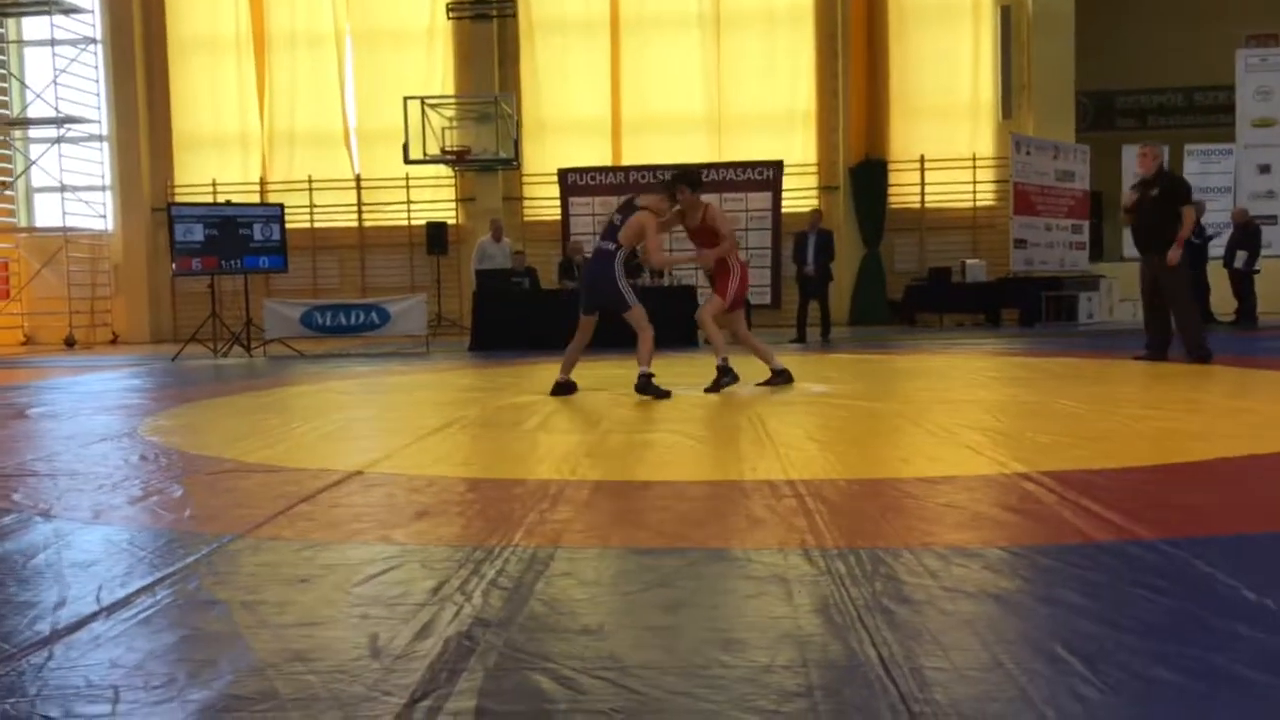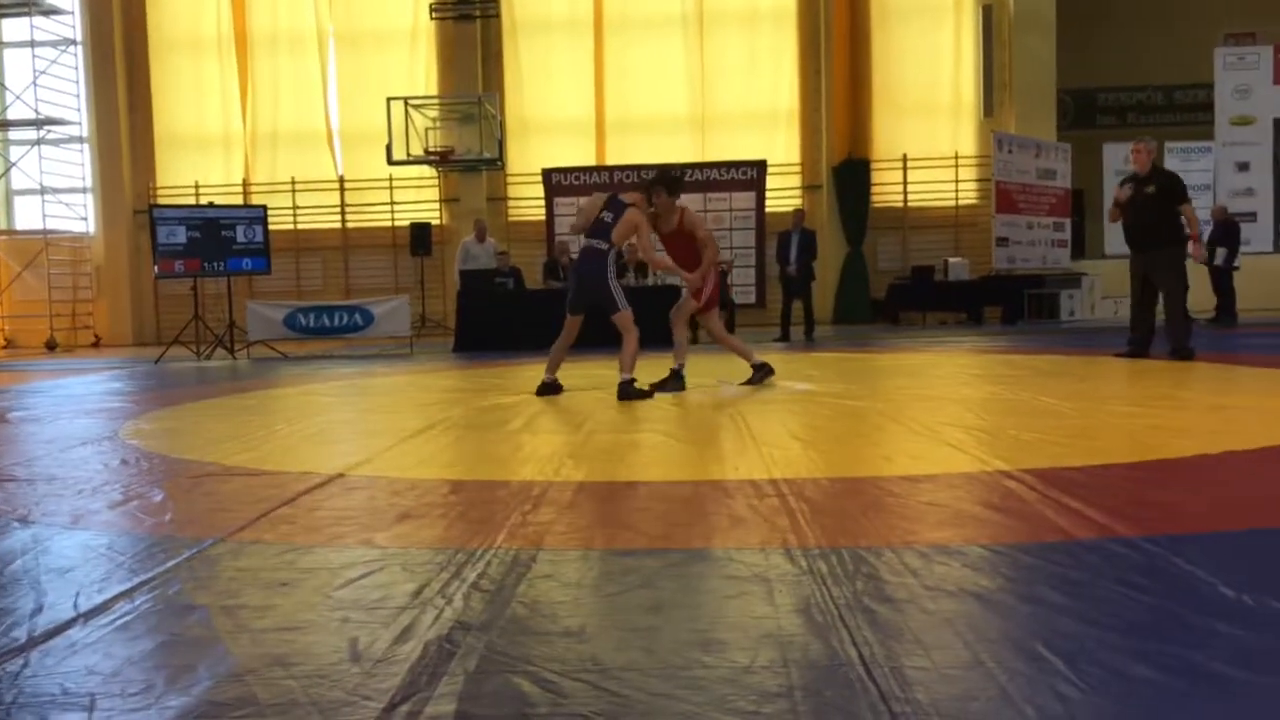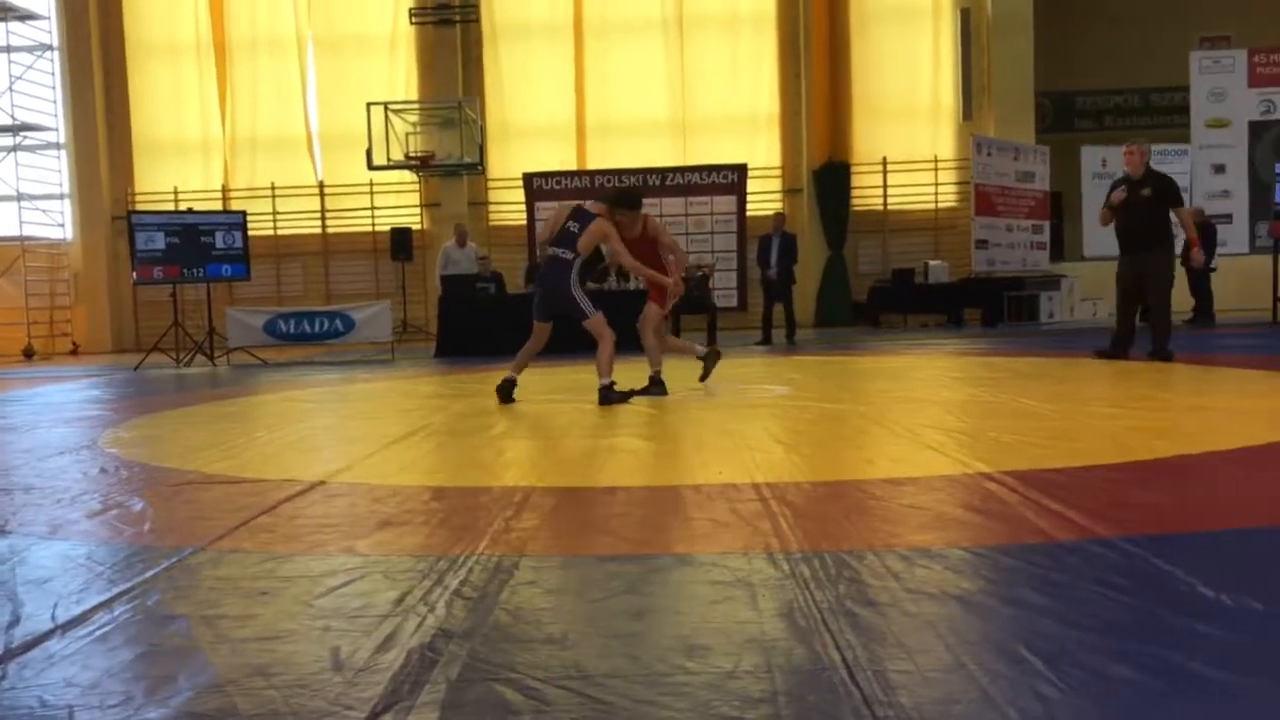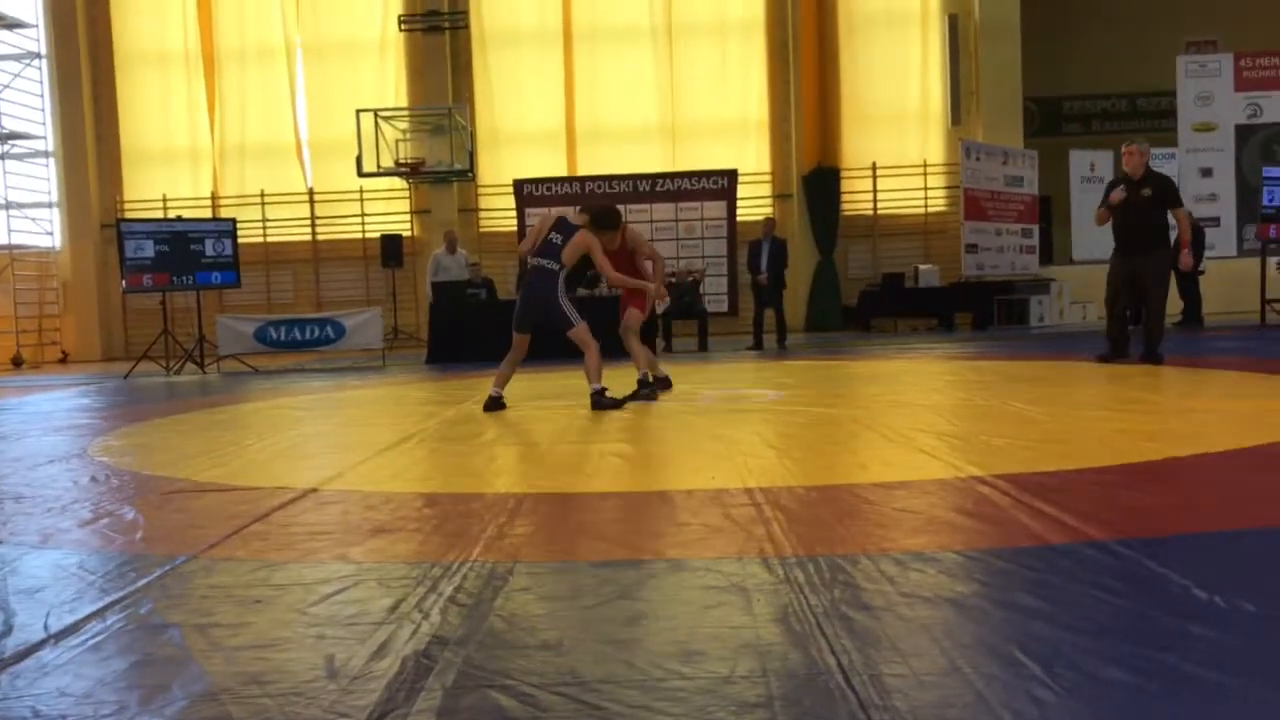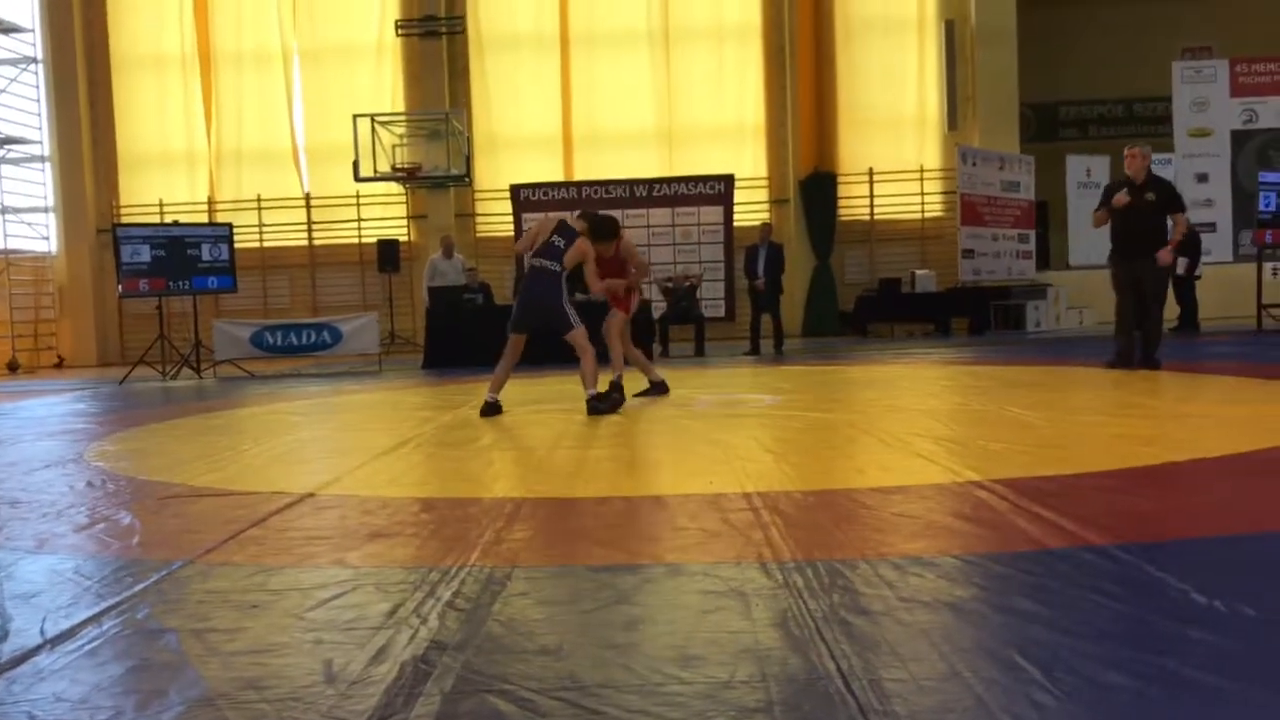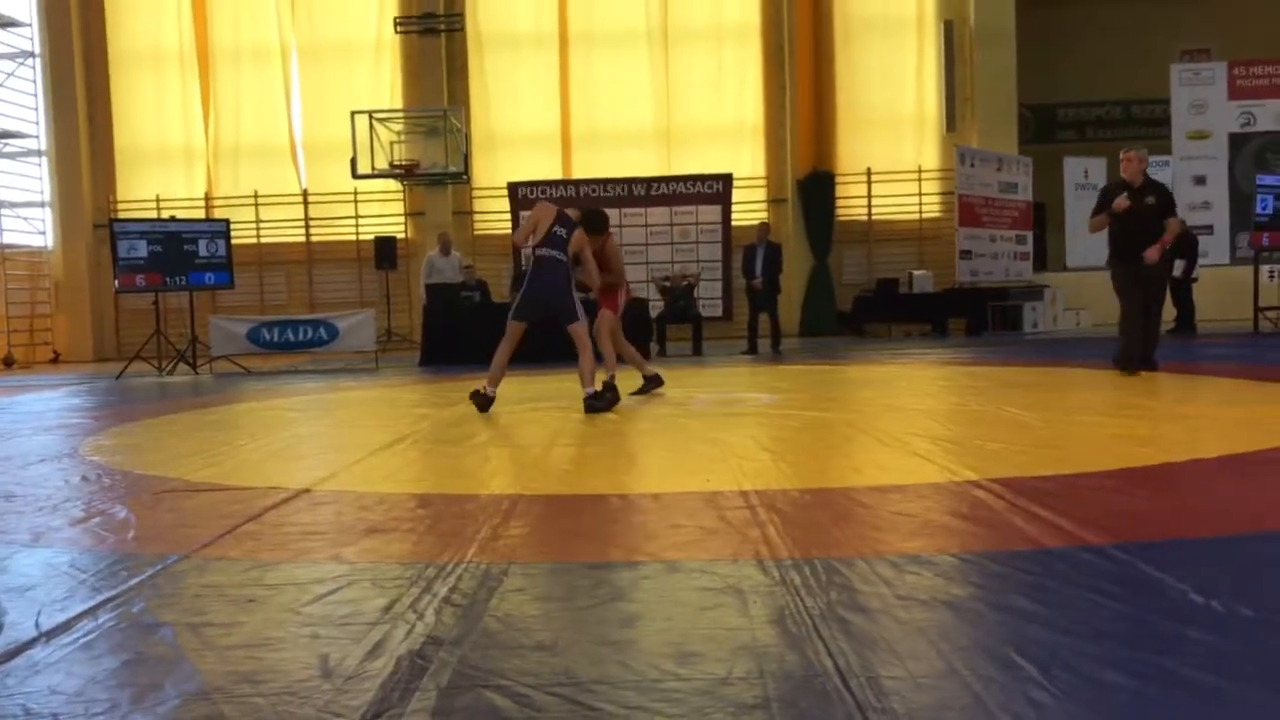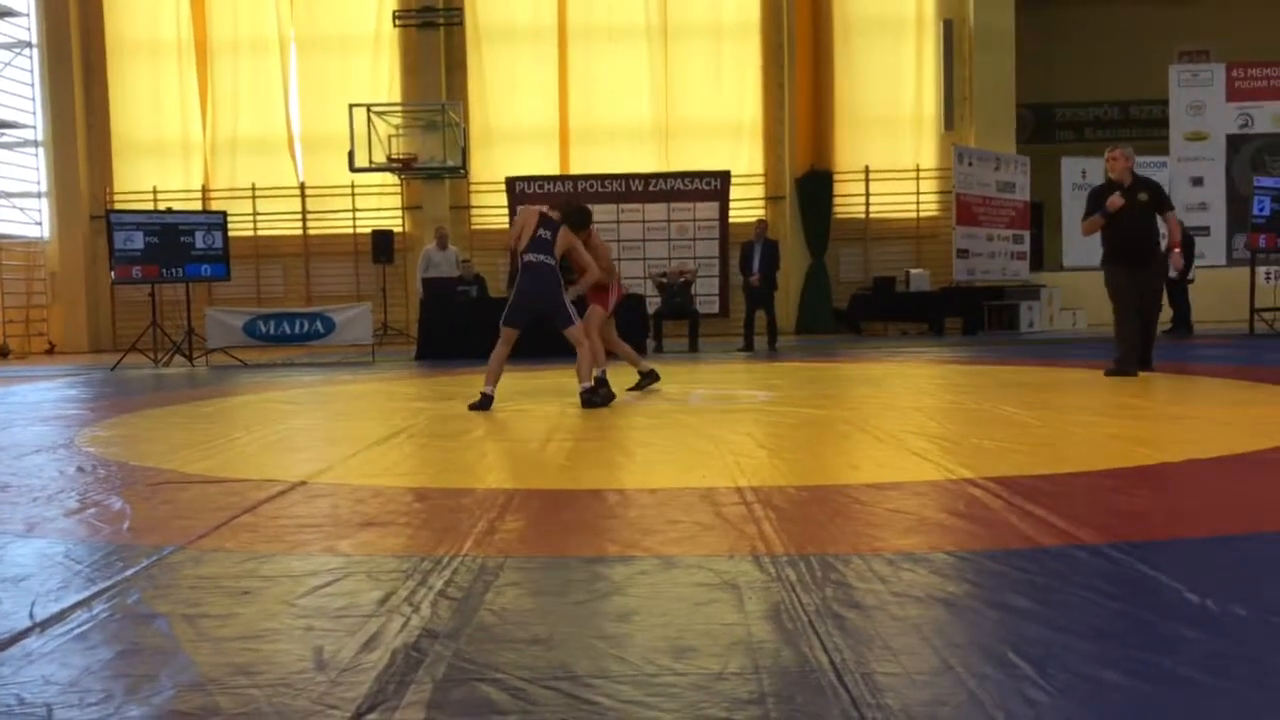
dt=0.2s
person 1, frame 1
left shoulder: (1173, 182)
right shoulder: (1137, 188)
left elbow: (1189, 215)
right elbow: (1129, 222)
left wrist: (1178, 246)
right wrist: (1127, 207)
left hip: (1170, 254)
right hip: (1149, 256)
left knee: (1181, 301)
right knee: (1152, 304)
left ankle: (1198, 349)
right ankle: (1156, 348)
person 1, frame 2
left shoulder: (1168, 179)
right shoulder: (1127, 183)
left elbow: (1187, 212)
right elbow: (1113, 218)
left wrist: (1196, 242)
right wrist: (1118, 201)
left hip: (1166, 251)
right hip: (1139, 253)
left knee: (1174, 299)
right knee: (1140, 301)
left ankle: (1180, 346)
right ankle: (1138, 345)
person 1, frame 3
left shoulder: (1162, 182)
right shoulder: (1118, 185)
left elbow: (1182, 214)
right elbow: (1103, 221)
left wrist: (1194, 245)
right wrist: (1111, 204)
left hip: (1158, 253)
right hip: (1129, 254)
left knee: (1159, 301)
right knee: (1125, 303)
left ankle: (1160, 348)
right ankle: (1119, 347)
person 1, frame 4
left shoulder: (1161, 183)
right shoulder: (1115, 185)
left elbow: (1180, 215)
right elbow: (1099, 221)
left wrist: (1185, 248)
right wrist: (1109, 204)
left hip: (1154, 255)
right hip: (1123, 255)
left knee: (1154, 305)
right knee: (1114, 302)
left ankle: (1151, 351)
right ankle: (1117, 347)
person 1, frame 5
left shoulder: (1163, 187)
right shoulder: (1114, 188)
left elbow: (1180, 221)
right elbow: (1096, 222)
left wrist: (1170, 247)
right wrist: (1112, 206)
left hip: (1154, 259)
right hip: (1122, 259)
left knee: (1153, 309)
right knee: (1126, 308)
left ankle: (1148, 355)
right ankle: (1125, 355)
person 1, frame 6
left shoulder: (1159, 191)
right shoulder: (1109, 191)
left elbow: (1174, 225)
right elbow: (1093, 227)
left wrist: (1159, 247)
right wrist: (1112, 211)
left hip: (1152, 262)
right hip: (1122, 263)
left knee: (1152, 312)
right knee: (1130, 309)
left ankle: (1146, 357)
right ankle: (1129, 357)
person 1, frame 7
left shoulder: (1150, 187)
right shoulder: (1099, 193)
left elbow: (1171, 218)
right elbow: (1086, 229)
left wrist: (1176, 249)
right wrist: (1106, 211)
left hip: (1150, 263)
right hip: (1117, 265)
left knee: (1150, 313)
right knee: (1124, 313)
left ankle: (1144, 357)
right ankle: (1125, 362)
person 2, frame 1
left shoulder: (626, 203)
right shoulder: (648, 219)
right elbow: (656, 261)
right wrist: (693, 257)
left hip: (591, 271)
right hip: (611, 273)
left knee: (584, 332)
right knee: (645, 329)
left ankle: (562, 381)
right ankle: (644, 379)
person 2, frame 2
left shoulder: (600, 199)
right shoulder: (637, 216)
left elbow: (576, 228)
right elbow: (651, 258)
right wrist: (684, 275)
left hip: (580, 270)
right hip: (602, 273)
left knee: (569, 332)
right knee: (630, 332)
left ankle: (548, 381)
right ankle: (626, 384)
person 2, frame 3
left shoulder: (567, 210)
right shoulder: (605, 227)
left elbow: (541, 240)
right elbow: (629, 263)
right wrist: (663, 280)
left hip: (545, 280)
right hip: (567, 283)
left knee: (538, 339)
right knee: (606, 336)
left ankle: (509, 381)
right ankle: (606, 389)
person 2, frame 4
left shoulder: (549, 220)
right shoulder: (588, 239)
left elbow: (522, 251)
right elbow: (612, 277)
right wrist: (646, 286)
left hip: (528, 291)
right hip: (552, 293)
left knee: (517, 351)
right knee: (590, 346)
left ankle: (494, 396)
right ankle: (597, 395)
person 2, frame 5
left shoulder: (548, 223)
right shoulder: (585, 247)
left elbow: (519, 249)
right elbow: (596, 289)
right wrist: (615, 283)
left hip: (528, 292)
right hip: (553, 295)
left knee: (511, 353)
right knee: (586, 350)
left ankle: (490, 402)
right ankle: (594, 400)
person 2, frame 6
left shoulder: (544, 209)
right shoulder: (581, 236)
left elbow: (518, 240)
right elbow: (595, 281)
left hip: (536, 282)
right hip: (562, 285)
left knee: (509, 341)
right knee: (584, 345)
left ankle: (487, 394)
right ankle: (591, 397)
person 2, frame 7
left shoulder: (528, 213)
right shoulder: (568, 235)
left elbow: (512, 244)
right elbow: (594, 272)
right wrist: (572, 291)
left hip: (526, 286)
right hip: (552, 288)
left knee: (504, 344)
right knee: (582, 343)
left ankle: (486, 396)
right ankle: (587, 392)
person 3, frame 1
left shoulder: (712, 212)
right shoulder: (681, 215)
left elbow: (733, 241)
left wrist: (714, 253)
left hip: (733, 273)
right hip: (722, 276)
left knee: (704, 315)
right knee: (740, 333)
left ankle: (725, 369)
right ankle: (780, 371)
person 3, frame 2
left shoulder: (688, 218)
right shoulder: (653, 219)
left elbow: (713, 248)
left wrist: (698, 274)
left hip: (706, 276)
right hip: (694, 278)
left knee: (678, 316)
right knee: (717, 333)
left ankle: (676, 375)
right ankle: (760, 366)
person 3, frame 3
left shoulder: (650, 224)
right shoulder: (616, 228)
left elbow: (678, 251)
left wrist: (677, 277)
right hip: (653, 282)
left knee: (645, 325)
right knee: (659, 339)
left ankle: (656, 382)
right ankle: (706, 352)
person 3, frame 4
left shoulder: (630, 235)
left elbow: (657, 258)
left wrist: (658, 284)
left hip: (642, 288)
right hip: (627, 290)
left knee: (628, 330)
right knee: (629, 335)
left ankle: (645, 384)
right ankle: (661, 379)
person 3, frame 5
left shoulder: (623, 246)
left elbow: (643, 270)
left wrist: (624, 282)
left hip: (626, 292)
right hip: (613, 294)
left knee: (610, 330)
right knee: (625, 346)
left ankle: (616, 385)
right ankle: (657, 382)
person 3, frame 6
left shoulder: (609, 245)
left elbow: (618, 277)
left hip: (615, 290)
right hip: (603, 289)
left knee: (601, 331)
right knee: (617, 340)
left ankle: (610, 385)
right ankle: (651, 376)
person 3, frame 7
left shoulder: (593, 241)
left elbow: (609, 275)
left hip: (607, 288)
right hip: (595, 289)
left knee: (589, 327)
right knee: (610, 340)
left ankle: (602, 382)
right ankle: (647, 372)
